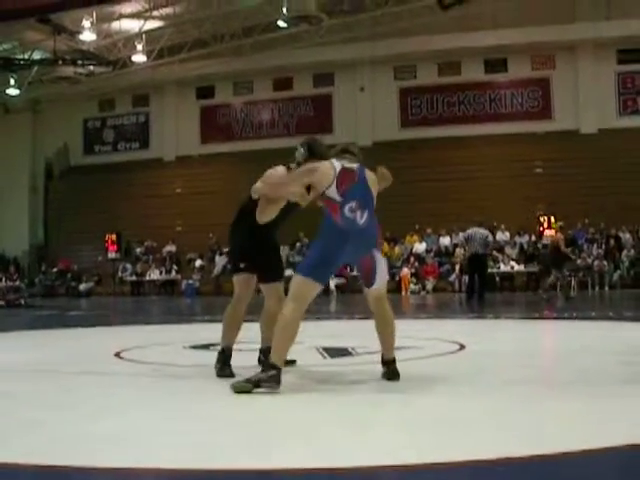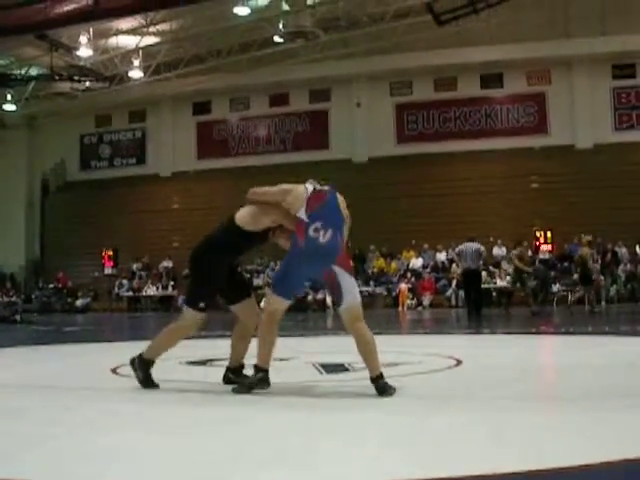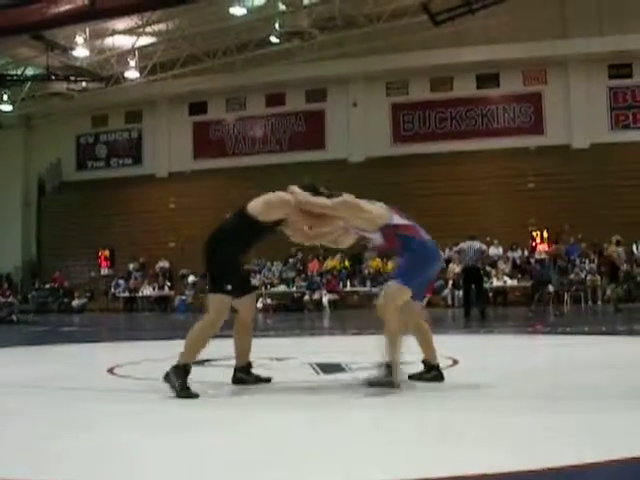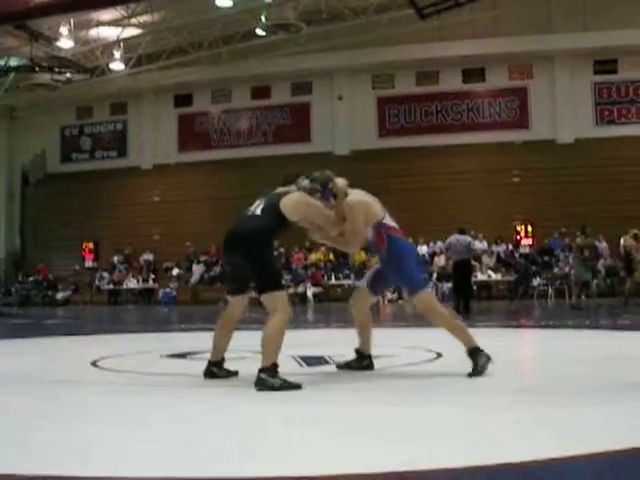
dt=0.7s
person 1, frame 1
left shoulder: (321, 168)
right shoulder: (370, 176)
left elbow: (267, 189)
left hip: (337, 234)
right hip: (367, 237)
left knee: (295, 301)
right knee: (378, 299)
left ankle: (272, 370)
right ankle: (389, 365)
person 1, frame 2
left shoulder: (295, 190)
right shoulder: (338, 199)
left elbow: (253, 195)
left wrist: (273, 199)
left hip: (303, 255)
right hip: (332, 257)
left knee: (271, 312)
right knee: (355, 321)
left ankle: (260, 375)
right ankle: (378, 380)
person 1, frame 3
left shoulder: (352, 206)
right shoulder: (356, 218)
left elbow: (307, 203)
right elbow: (340, 241)
left wrist: (294, 190)
left hip: (420, 253)
right hip: (426, 254)
left knee: (386, 305)
right knee: (410, 314)
left ankle: (391, 369)
right ankle: (432, 368)
person 1, frame 4
left shoulder: (353, 202)
right shoulder: (349, 201)
left elbow: (353, 245)
left wrist: (322, 237)
left hip: (401, 256)
right hip: (389, 260)
left knee: (429, 309)
right knee: (358, 303)
left ankle: (477, 354)
right ankle: (364, 357)
person 2, frame 1
right shoulder: (278, 176)
right elbow: (261, 217)
right wrist: (287, 194)
left hip: (266, 237)
right hip: (244, 234)
left knee: (275, 298)
right knee: (244, 295)
left ankle: (267, 352)
right ankle: (224, 356)
person 2, frame 2
left shoulder: (271, 219)
right shoulder: (270, 210)
left hip: (224, 263)
right hip: (208, 260)
left knee: (251, 316)
right knee: (189, 323)
left ankle: (234, 371)
right ankle: (143, 361)
person 2, frame 3
left shoulder: (283, 214)
right shoulder: (284, 201)
left elbow: (308, 237)
right elbow: (317, 224)
left wrist: (336, 226)
left hip: (230, 253)
right hip: (223, 249)
left knee: (248, 310)
right knee: (217, 314)
left ankle: (242, 370)
right ankle: (179, 372)
person 2, frame 4
left shoulder: (273, 195)
right shoulder: (302, 200)
right elbow: (333, 223)
left hip: (233, 244)
right hip: (255, 247)
left knee: (234, 308)
right knee: (280, 311)
left ankle: (215, 364)
right ankle: (267, 373)
